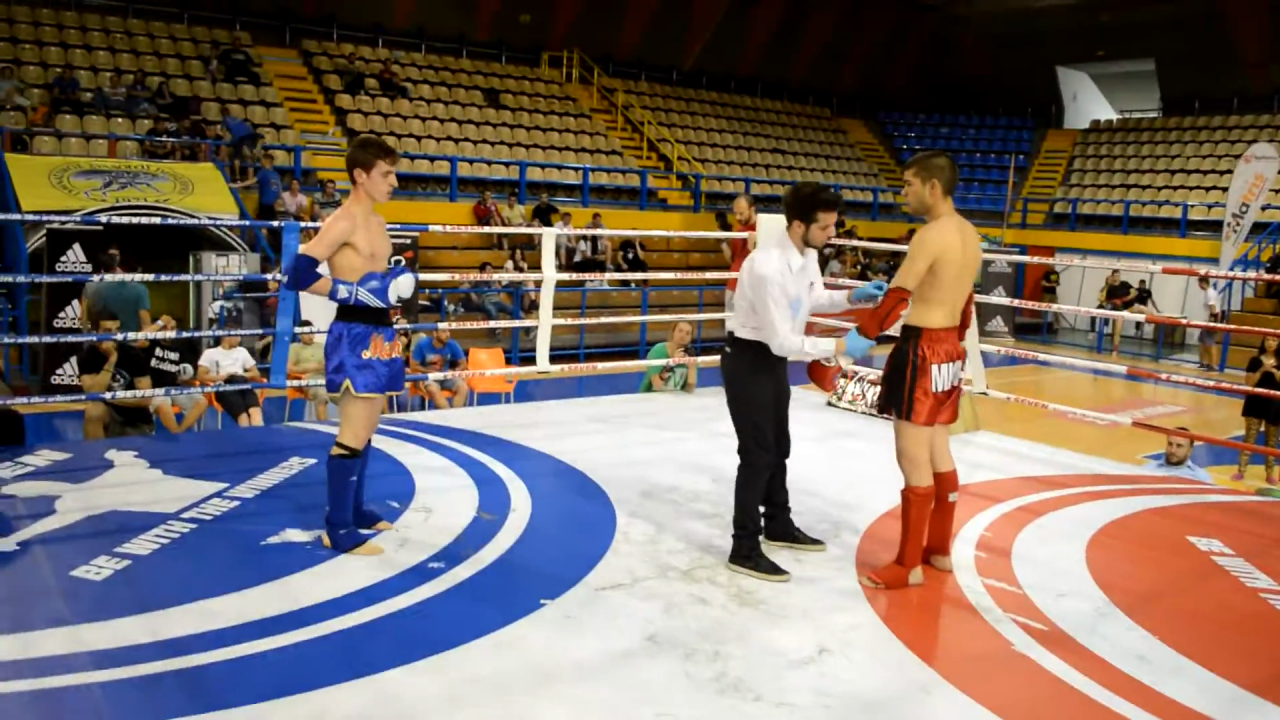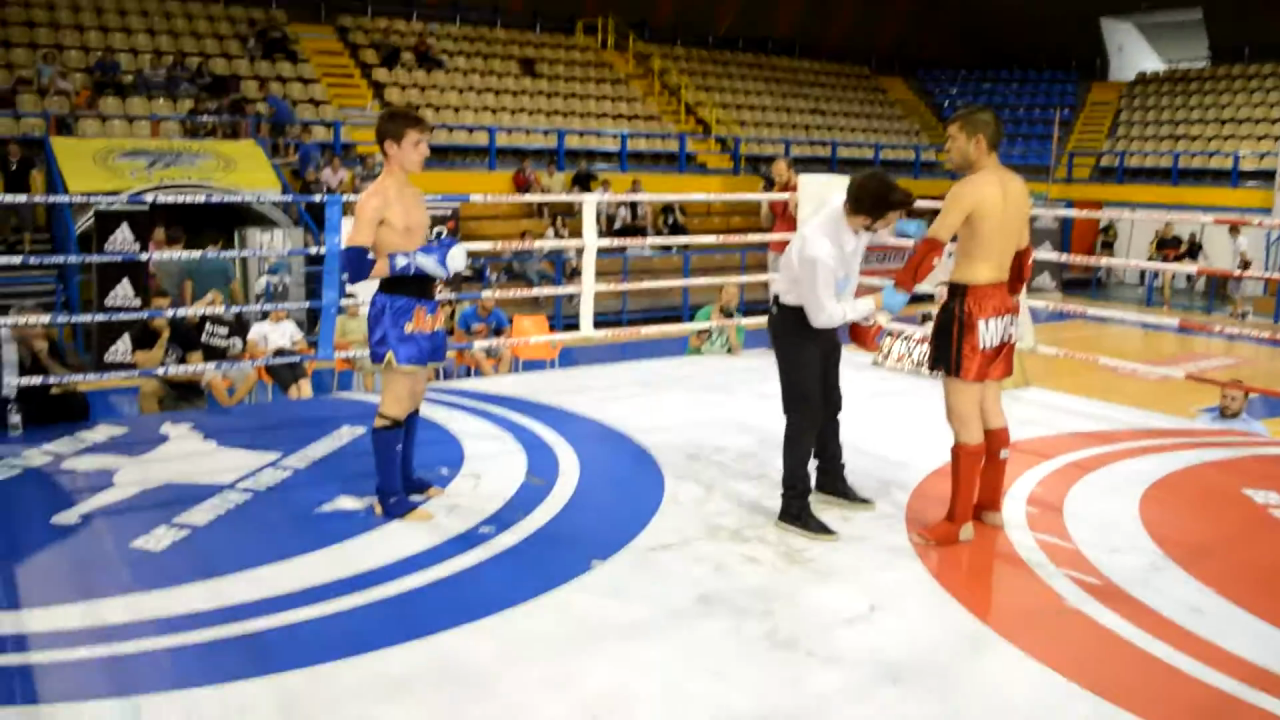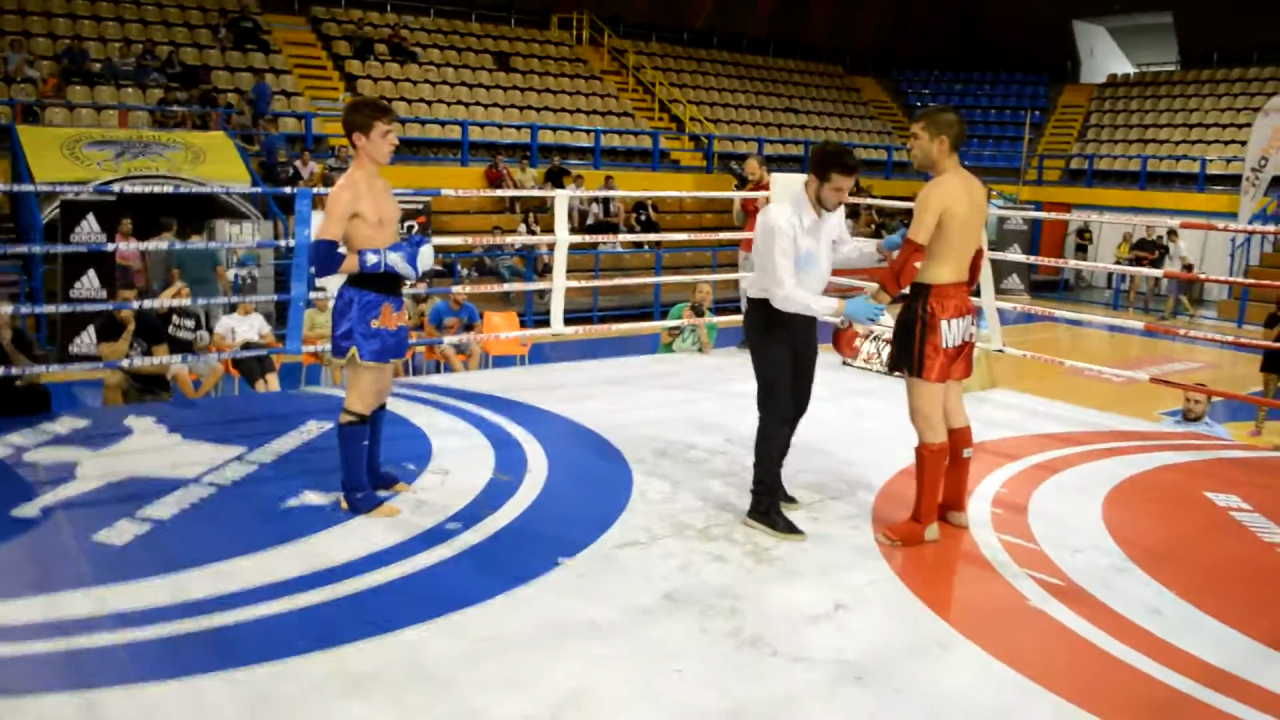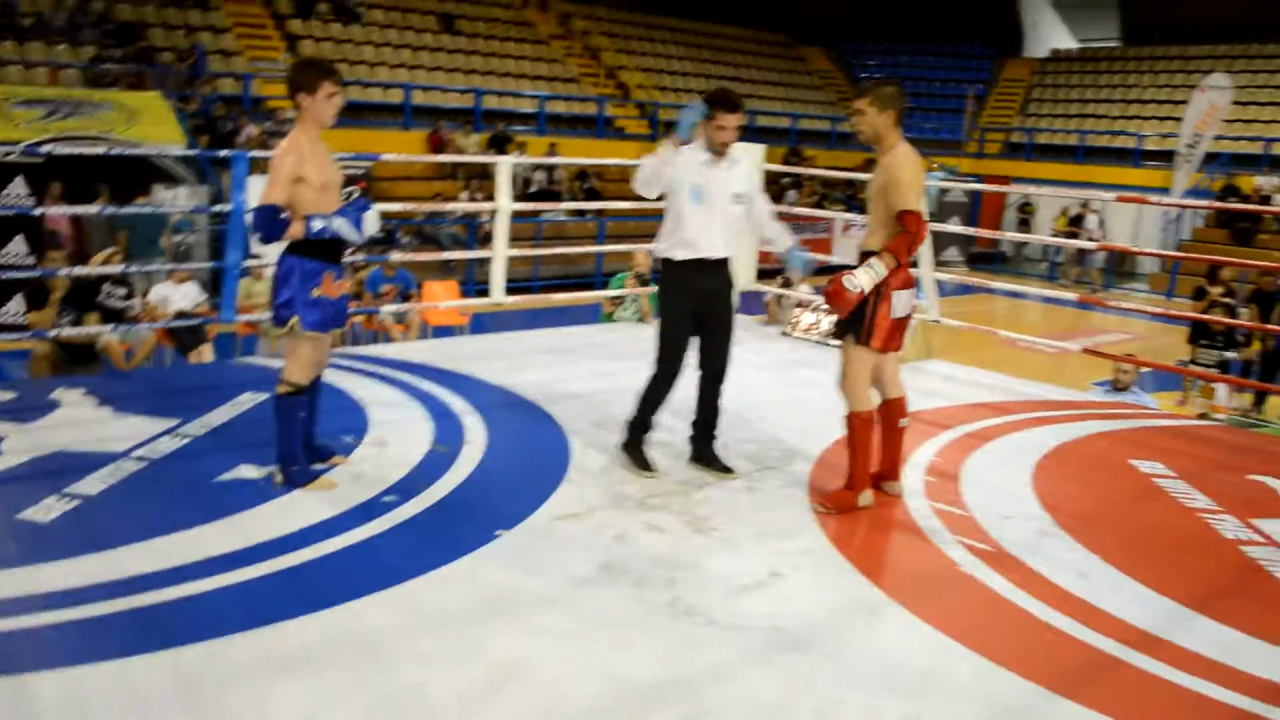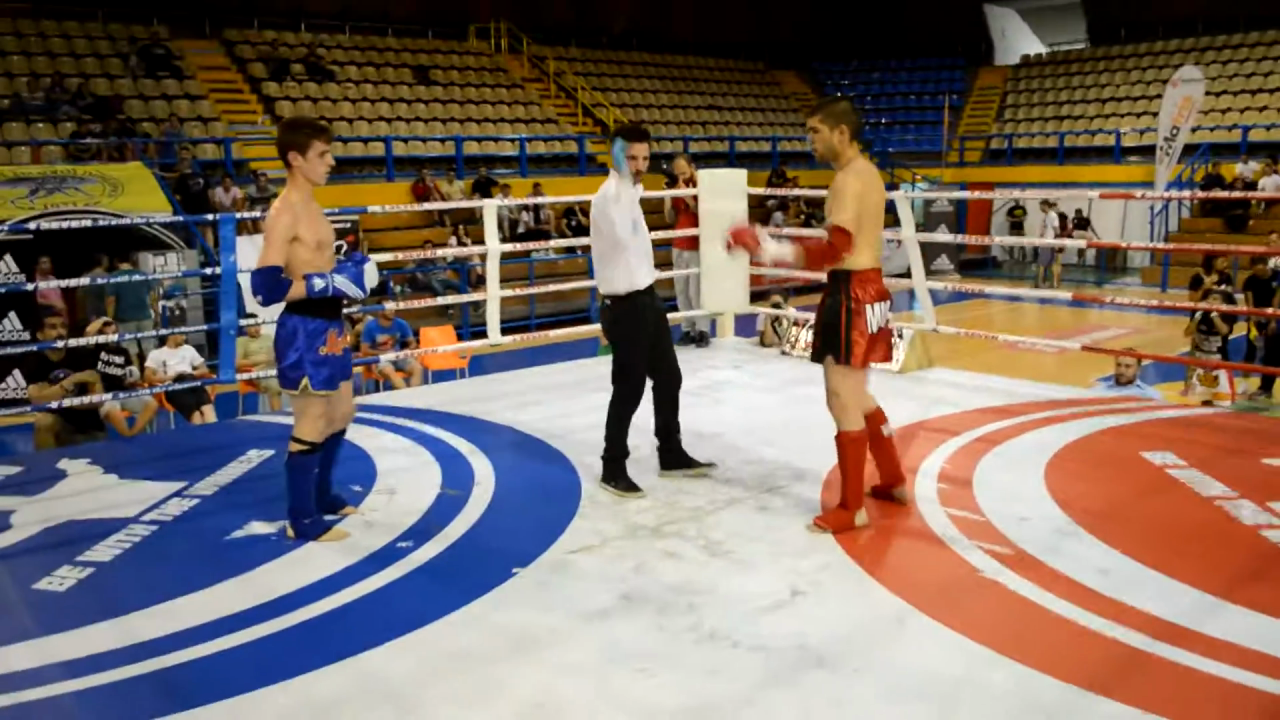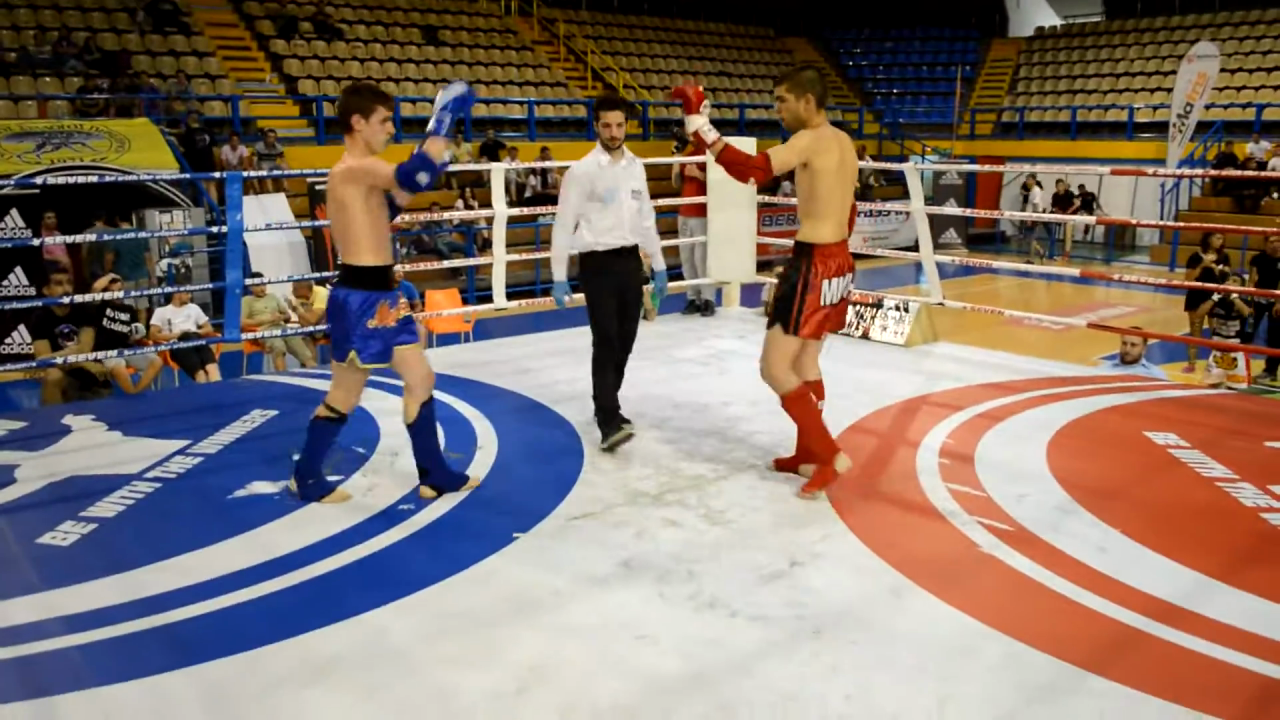
dt=0.5s
person 1, frame 1
left shoulder: (931, 234)
right shoulder: (969, 233)
left elbow: (896, 299)
left wrist: (850, 343)
left hip: (922, 350)
right hip: (949, 350)
left knee: (914, 459)
right knee: (938, 453)
left ankle: (909, 565)
right ankle: (939, 548)
person 1, frame 2
left shoulder: (969, 188)
right shoulder: (1019, 188)
left elbow: (930, 249)
left wrist: (893, 295)
left hip: (971, 306)
right hip: (1000, 305)
left knee: (963, 416)
right knee: (989, 409)
left ankle: (959, 521)
right ankle: (990, 504)
person 1, frame 3
left shoulder: (936, 191)
right shoulder: (976, 188)
left elbow: (910, 258)
left wrist: (870, 306)
left hip: (931, 306)
right hip: (960, 305)
left knee: (927, 417)
right knee: (952, 408)
left ankle: (924, 521)
right ankle: (955, 504)
person 1, frame 4
left shoulder: (898, 161)
right shoulder: (898, 158)
left elbow: (913, 230)
left wrist: (865, 274)
left hip: (880, 284)
right hip: (890, 282)
left knee: (856, 383)
right knee: (886, 379)
left ankle: (857, 488)
right ankle: (889, 473)
person 1, frame 5
left shoulder: (851, 176)
right shoulder: (865, 172)
left elbow: (836, 246)
left wrist: (771, 249)
left hip: (852, 294)
right hip: (866, 291)
left knee: (843, 403)
right knee: (856, 394)
left ankle: (852, 506)
right ankle: (894, 480)
person 1, frame 6
left shoulder: (811, 141)
right shoulder: (843, 142)
left elbow: (749, 170)
left wrist: (698, 122)
left hip: (814, 266)
right hip: (836, 261)
left knee: (775, 367)
right knee: (803, 364)
left ankle: (828, 455)
right ankle: (807, 455)
person 2, frame 1
left shoulder: (378, 223)
right shoulder: (343, 222)
right elbow: (297, 275)
left wrist: (398, 282)
right wrist: (353, 293)
left hip: (380, 334)
right hip: (355, 336)
left knee: (365, 430)
right knee: (353, 434)
left ankle: (355, 509)
right ankle: (338, 528)
person 2, frame 2
left shoulder: (416, 194)
right shoulder: (375, 199)
right elbow: (353, 267)
left wrist: (441, 257)
right wrist: (412, 261)
left hip: (422, 306)
right hip: (397, 309)
left knee: (413, 398)
right knee: (395, 404)
left ankle: (405, 477)
right ankle: (389, 496)
person 2, frame 3
left shoulder: (383, 186)
right shoulder: (347, 191)
right elbow: (322, 260)
left wrist: (410, 253)
right wrist: (382, 260)
left hip: (388, 301)
right hip: (364, 303)
left knee: (379, 394)
right knee: (361, 398)
left ankle: (372, 472)
right ankle: (355, 491)
person 2, frame 4
left shoulder: (321, 149)
right shoulder: (291, 153)
right elbow: (267, 226)
left wrist: (352, 215)
right wrist: (327, 225)
left hip: (328, 268)
right hip: (306, 270)
left knee: (317, 363)
right knee: (300, 369)
left ankle: (308, 445)
right ankle: (292, 465)
person 2, frame 5
left shoulder: (311, 207)
right shoulder: (284, 213)
right elbow: (265, 288)
left wrist: (347, 270)
right wrist: (329, 283)
left hip: (328, 326)
right hip: (306, 329)
left knee: (339, 417)
right knee: (311, 427)
left ankle: (321, 495)
right ankle: (302, 519)
person 2, frame 6
left shoulder: (358, 172)
right shoulder: (356, 169)
left elbow: (384, 209)
right elbow: (419, 175)
right wrist: (443, 118)
left hip: (380, 293)
right hip: (362, 298)
left knee: (421, 380)
right knee: (344, 400)
left ankle: (435, 475)
right ankle: (307, 477)
person 3, frame 1
left shoulder: (807, 254)
right shoulder: (767, 268)
left elbow: (811, 298)
right elbow: (782, 340)
left wrist: (852, 297)
right wrist: (839, 346)
left hip: (773, 358)
right hip: (749, 359)
left knee: (777, 447)
right knee: (757, 453)
left ankle: (778, 525)
right ankle: (744, 549)
person 3, frame 2
left shoulder: (851, 212)
right shoulder: (818, 249)
right elbow: (823, 314)
left wrist: (901, 227)
right wrist: (876, 303)
left hip: (824, 314)
right hip: (796, 321)
left knee: (829, 404)
right knee: (805, 412)
left ankle: (831, 478)
right ankle: (794, 508)
person 3, frame 3
left shoulder: (833, 211)
right shoulder: (779, 219)
left elbow: (840, 248)
right elbow: (782, 293)
left wrist: (881, 249)
right wrist: (843, 307)
left hip: (803, 316)
right hip: (770, 317)
left knee: (796, 404)
right knee: (776, 409)
left ankle: (770, 478)
right ankle: (763, 505)
person 3, frame 4
left shoulder: (743, 169)
right shoulder: (681, 159)
left elbow: (761, 219)
right elbow: (644, 185)
left wrist: (789, 247)
right wrist: (674, 142)
left hip: (718, 275)
right hip: (680, 274)
left knee: (715, 367)
right knee: (670, 366)
left ankle: (702, 446)
right ankle: (635, 437)
person 3, frame 5
left shoulder: (628, 193)
right shoulder: (610, 196)
right elbow: (619, 233)
right wrist: (620, 173)
left hip: (646, 298)
right hip: (626, 305)
left knee: (668, 379)
right knee: (629, 390)
left ankle: (672, 454)
right ankle: (613, 469)
person 3, frame 6
left shoulder: (636, 167)
right shoulder: (583, 171)
left elbow: (645, 218)
right elbow: (565, 224)
left wrist: (658, 264)
right wrist: (559, 276)
left hip: (630, 261)
right hip: (598, 263)
left knee: (624, 340)
right knee: (606, 342)
left ankle: (608, 405)
right ankle: (606, 424)
